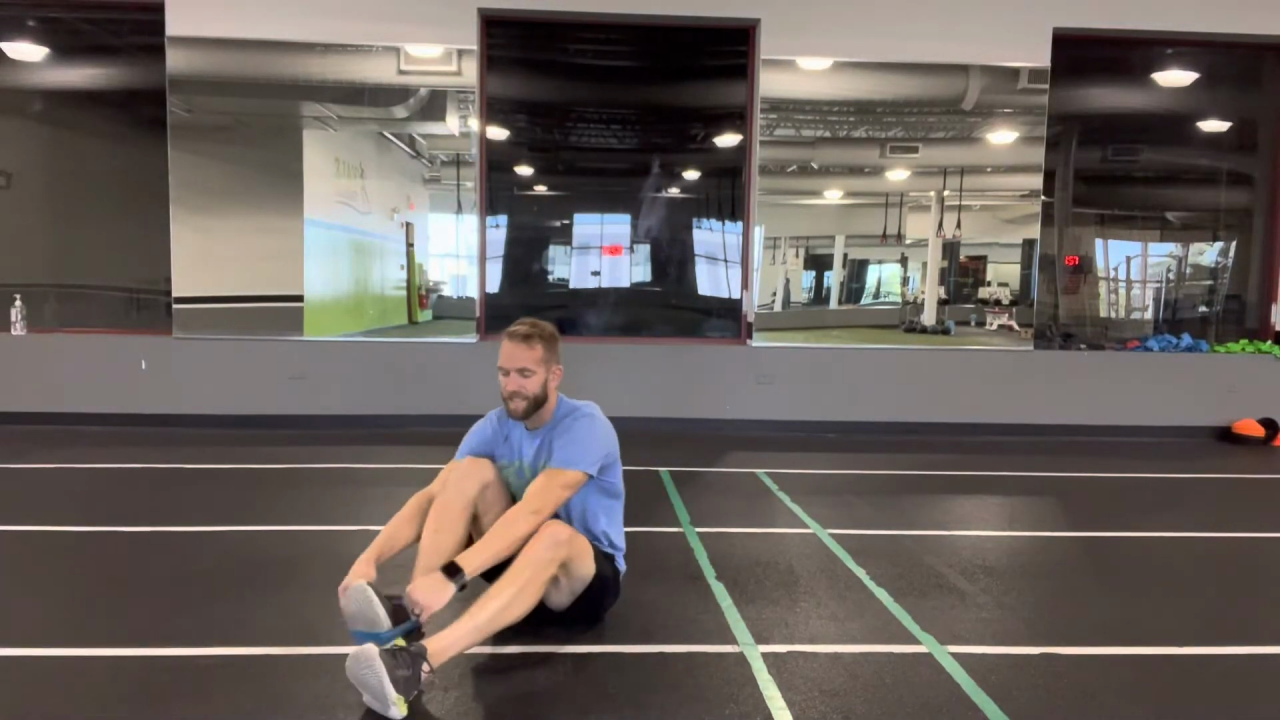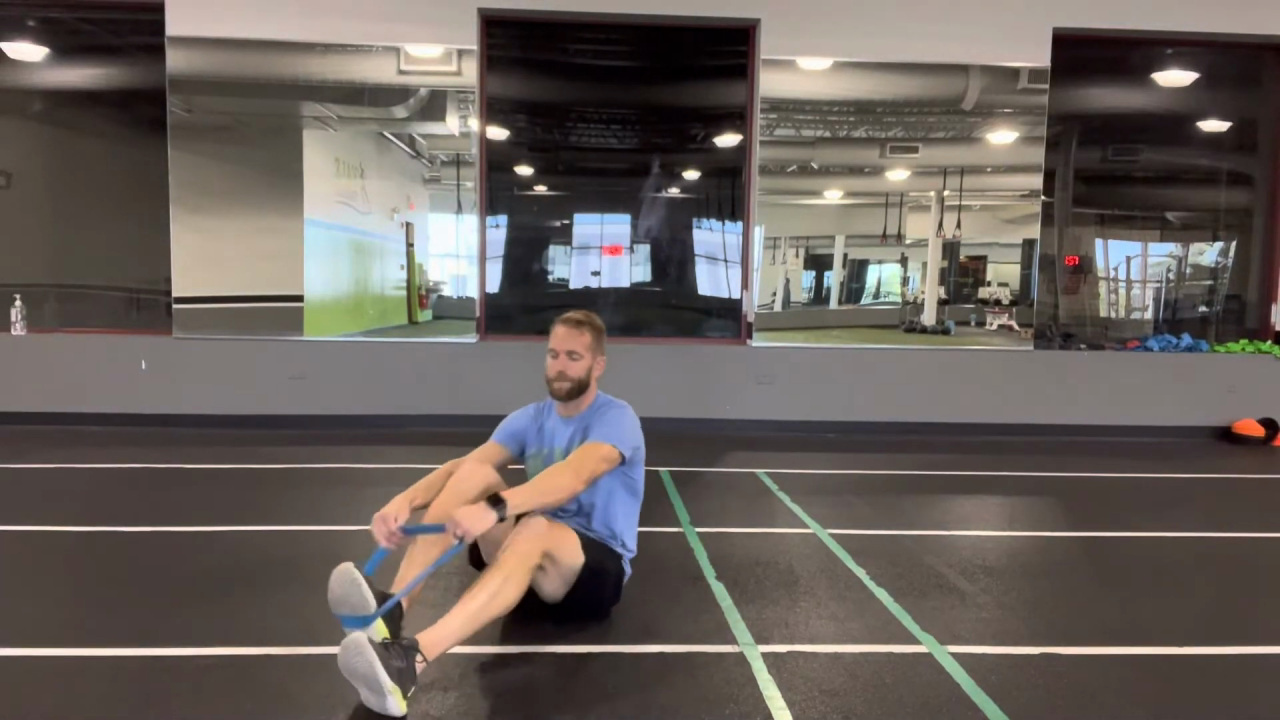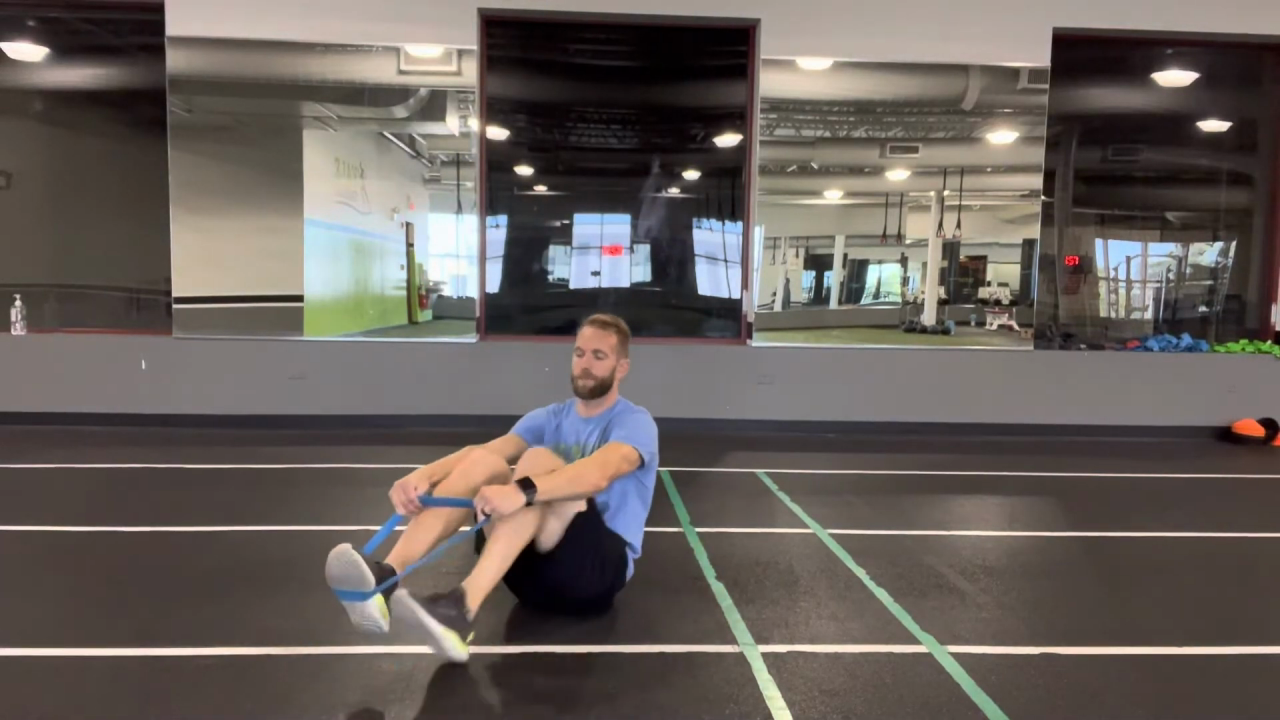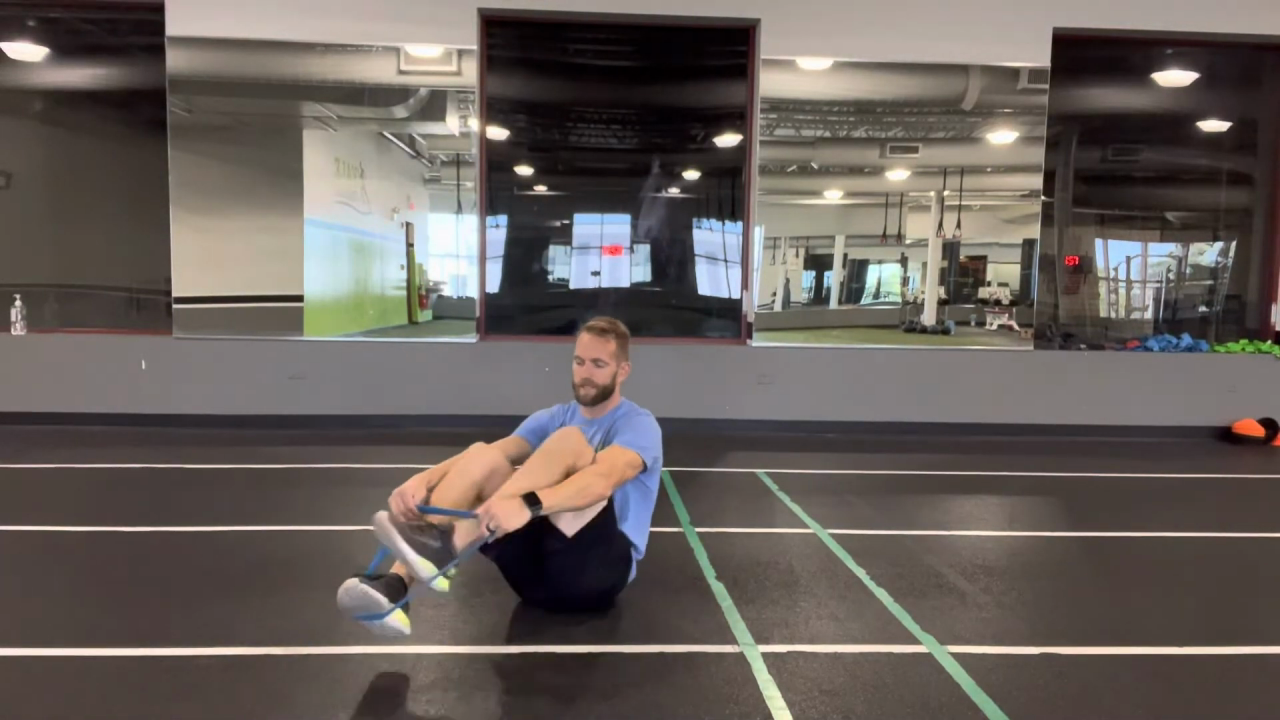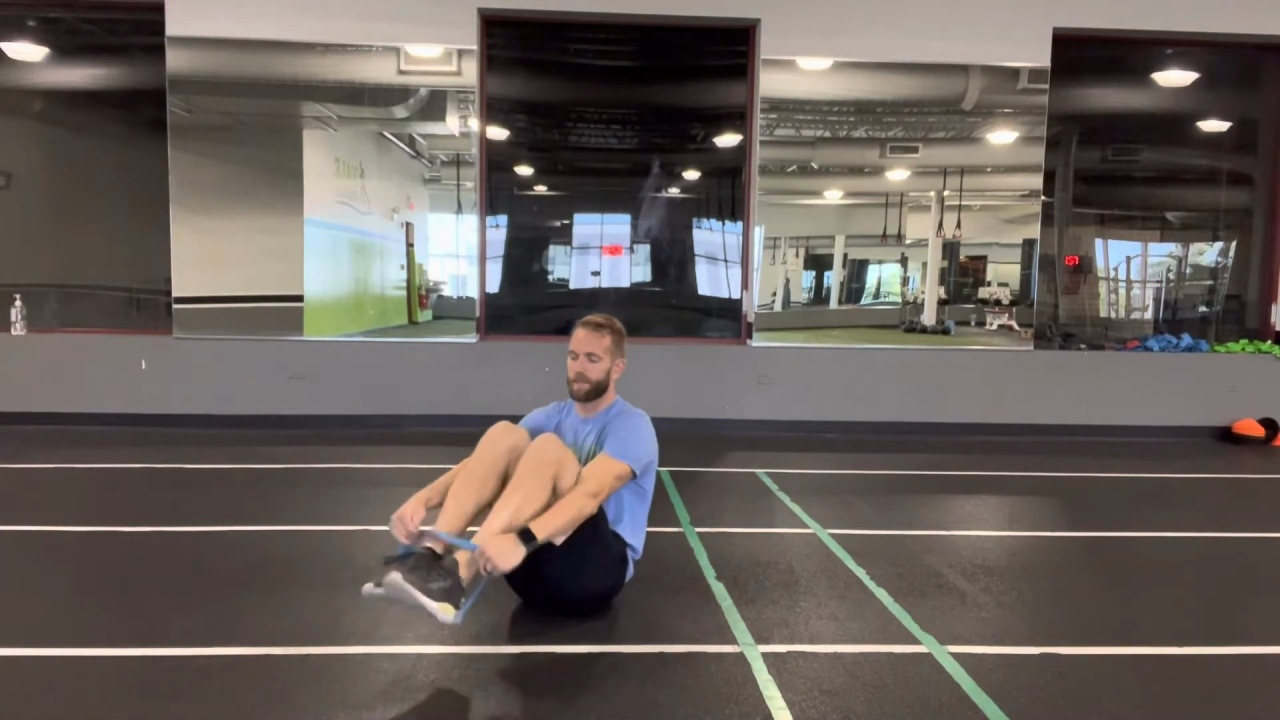
dt=0.3s
person 1, frame 1
left shoulder: (584, 426)
right shoulder: (494, 427)
left elbow: (534, 511)
right elbow: (432, 497)
left wrist: (452, 577)
right wrist: (371, 558)
left hip: (591, 573)
right hip: (523, 560)
left knee: (554, 535)
right knee: (471, 471)
left ankle: (418, 663)
right ankle: (409, 620)
person 1, frame 2
left shoulder: (616, 418)
right shoulder: (530, 418)
left elbow: (573, 477)
right elbow: (464, 466)
left wrist: (494, 509)
right wrist: (405, 500)
left hip: (596, 568)
right hip: (525, 558)
left knee: (537, 530)
right knee: (475, 473)
left ankle: (412, 658)
right ankle: (393, 608)
person 1, frame 3
left shoulder: (636, 423)
right shoulder: (548, 418)
left elbow: (597, 474)
right elbow: (488, 451)
left wrist: (521, 492)
right wrist: (425, 475)
left hip: (595, 565)
right hip: (535, 560)
left knee: (539, 460)
right knee: (481, 462)
left ankle: (460, 608)
right ankle: (386, 576)
person 1, frame 4
left shoulder: (639, 426)
right shoulder: (552, 418)
left elbow: (601, 480)
right elbow: (496, 452)
left wrist: (527, 505)
right wrist: (425, 480)
left hip: (594, 568)
right hip: (538, 557)
left knee: (569, 440)
right knee: (482, 457)
left ankle: (448, 544)
right ankle: (397, 585)
person 1, frame 5
left shoulder: (632, 426)
right shoulder: (549, 417)
left elbow: (589, 494)
right elbow: (485, 463)
left wrist: (522, 542)
right wrist: (423, 497)
left hip: (596, 566)
right hip: (536, 564)
left knee: (547, 447)
right knee: (504, 435)
left ankle: (458, 573)
right ankle: (433, 559)
